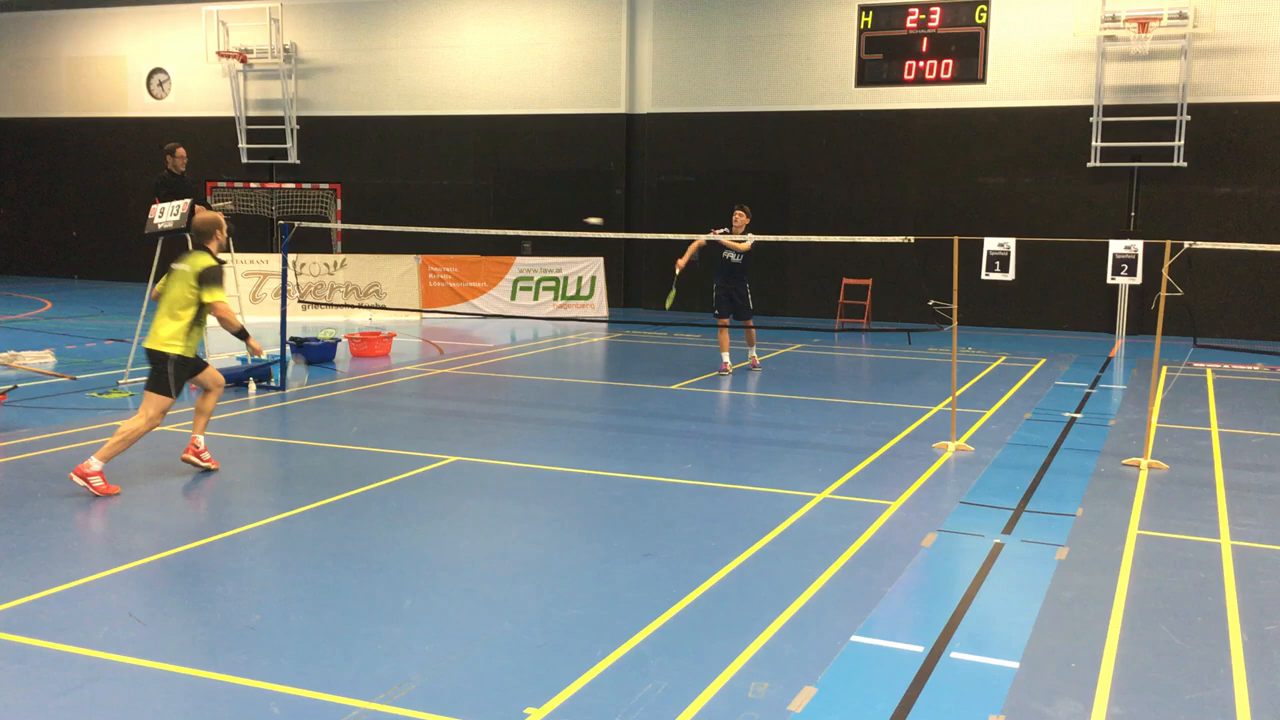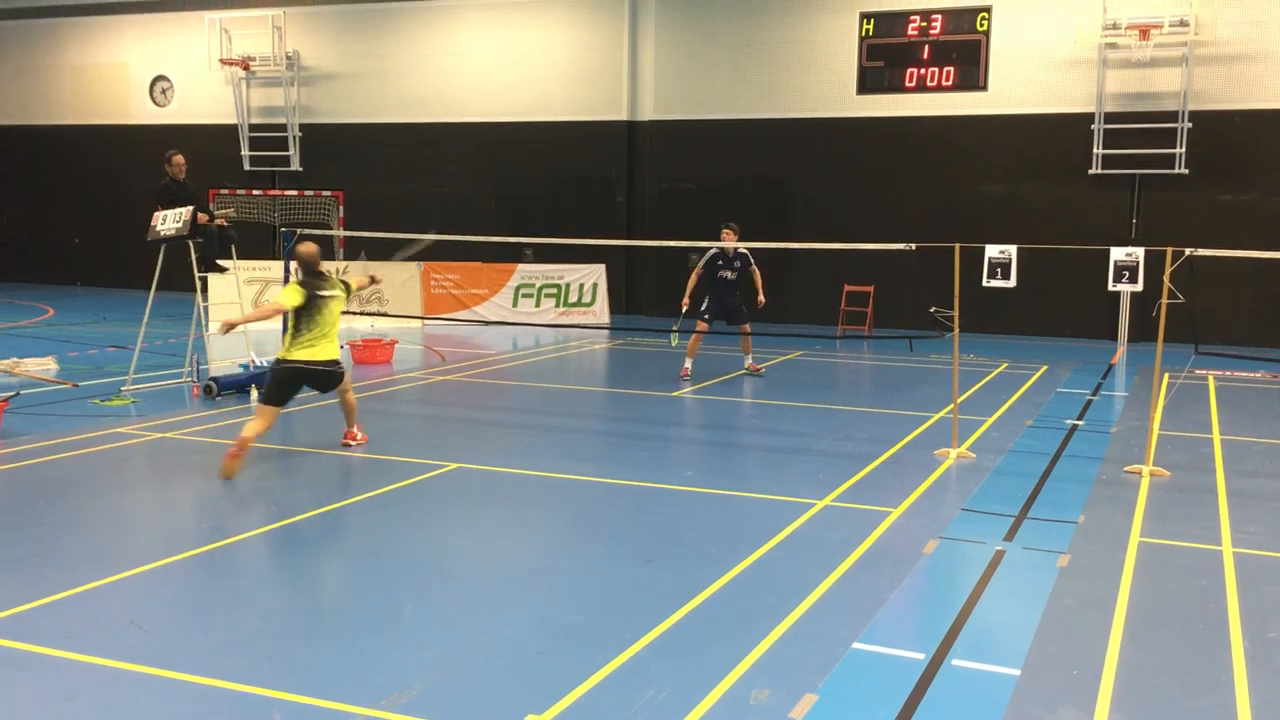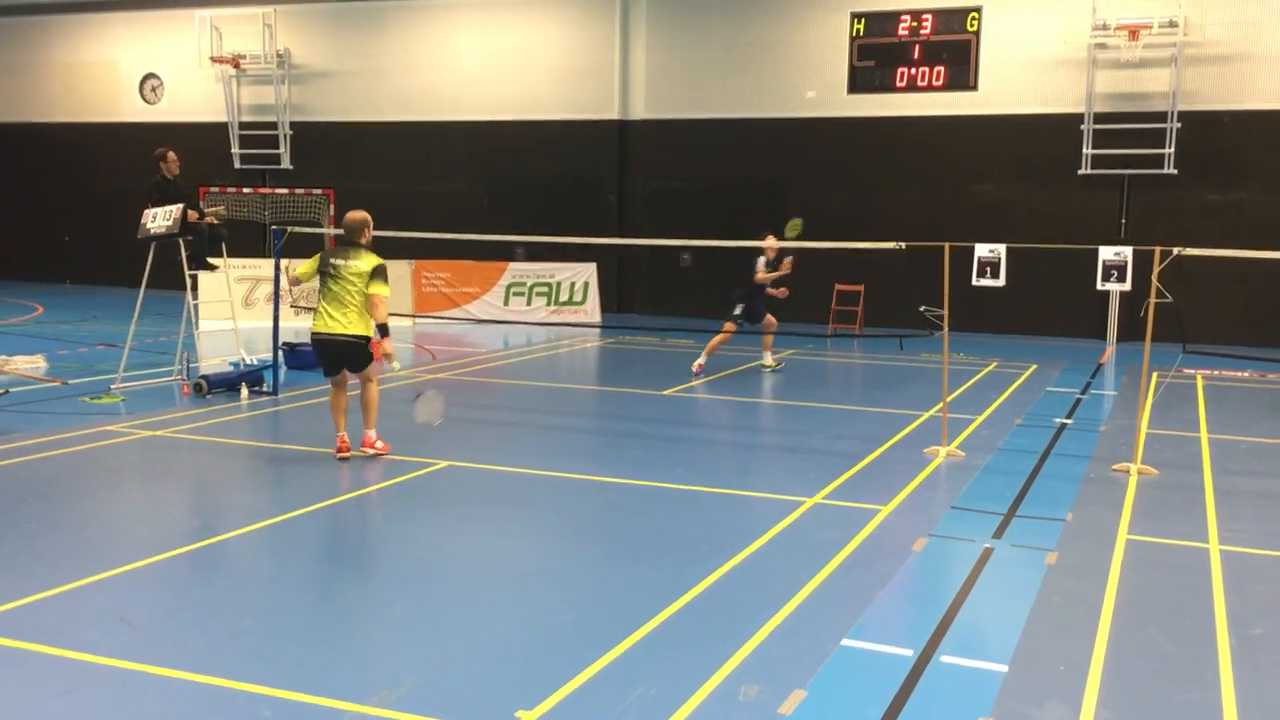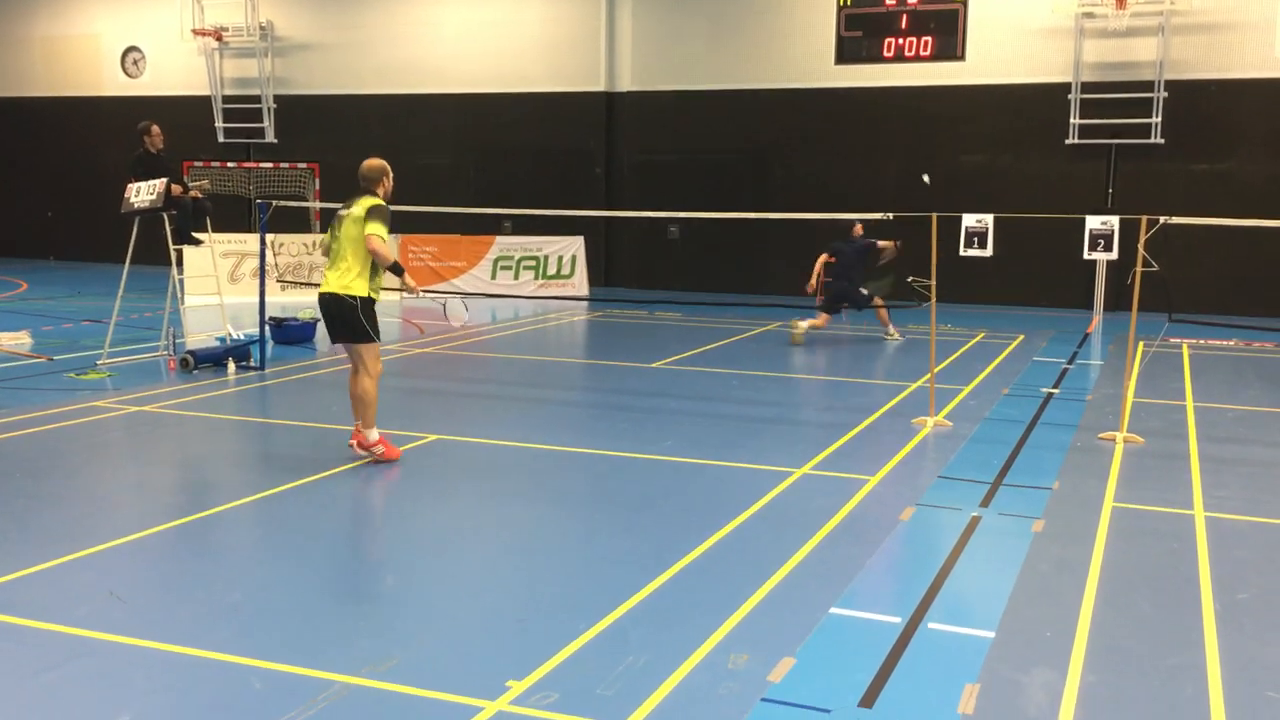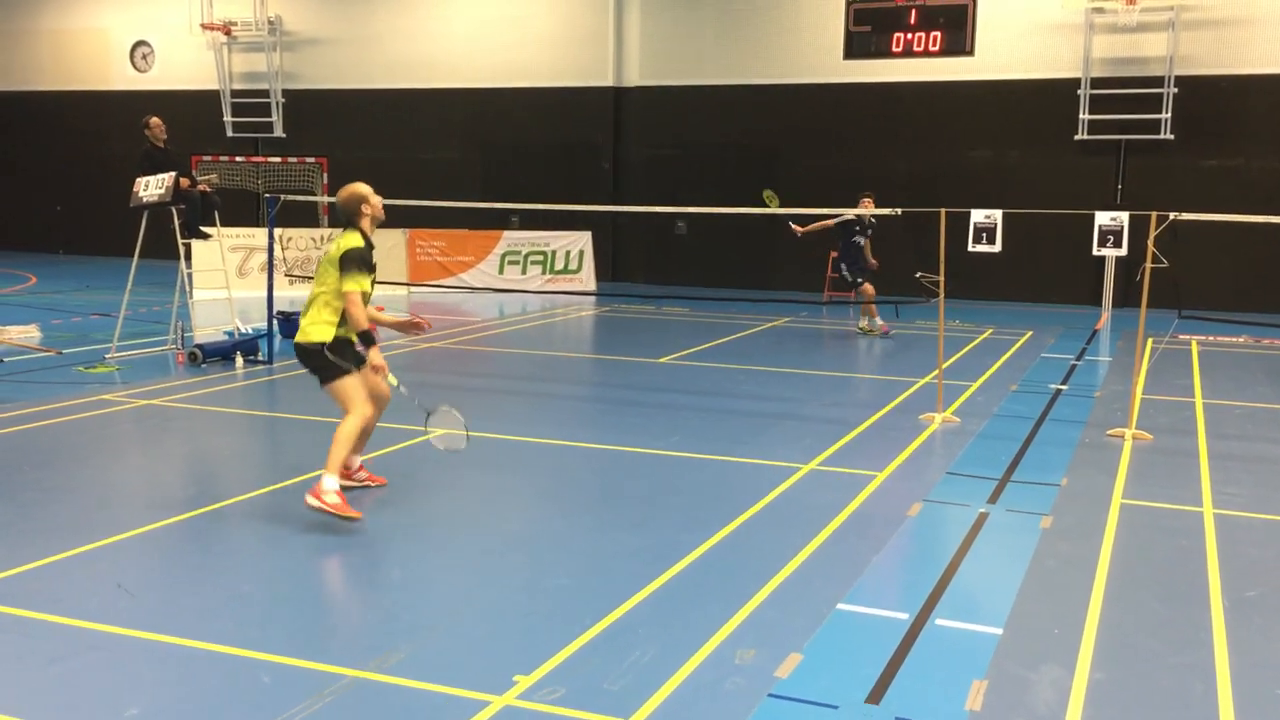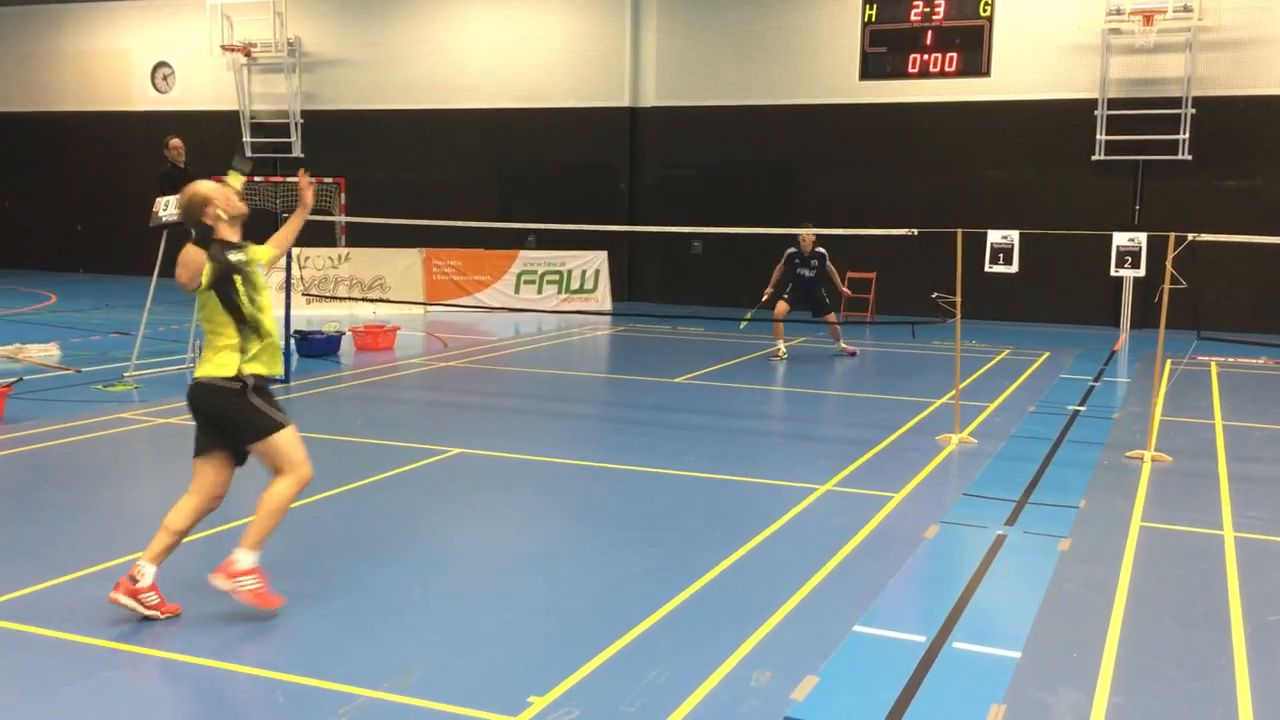
dt=0.5s
person 1, frame 1
left shoulder: (181, 261)
right shoulder: (209, 266)
left elbow: (157, 293)
right elbow: (220, 312)
right wrist: (247, 338)
left hip: (164, 346)
right hip: (171, 350)
left knee: (215, 383)
right knee: (151, 416)
left ankle: (196, 447)
right ankle: (91, 468)
person 1, frame 2
left shoulder: (301, 287)
right shoulder: (339, 286)
left elbow: (277, 307)
right elbow: (356, 284)
left wrist: (238, 320)
right wrist: (371, 279)
left hip: (290, 362)
right hip: (325, 363)
left knee: (262, 420)
right knee: (345, 388)
left ankle: (242, 442)
right ankle: (352, 432)
person 1, frame 3
left shoulder: (326, 256)
right shoulder: (375, 264)
left elbow: (294, 278)
right elbow: (377, 302)
right wrist: (385, 337)
left hip: (320, 335)
right hip: (353, 338)
left knee: (338, 385)
right knee: (368, 381)
left ankle: (342, 441)
right ankle: (371, 437)
person 1, frame 4
left shoulder: (346, 209)
right shoulder: (377, 207)
left elbow: (327, 249)
right elbow: (374, 244)
right wrist: (402, 274)
left hip: (330, 294)
right hip: (353, 296)
left knee: (360, 366)
right knee: (371, 370)
left ankle: (362, 433)
right ankle: (369, 438)
person 1, frame 5
left shoulder: (350, 244)
right shoulder: (357, 249)
right elbow: (353, 303)
left wrist: (393, 323)
right wrist: (371, 348)
left hip: (334, 339)
right hip: (321, 342)
left knee: (381, 394)
right knee: (360, 411)
left ankle: (351, 468)
right ankle: (326, 491)
person 1, frame 6
left shoulder: (239, 253)
right shoulder: (218, 256)
left elbow: (271, 252)
right elbow: (187, 278)
left wrist: (303, 209)
right wrist: (201, 243)
left hip: (215, 389)
right hip: (236, 386)
left knee: (205, 494)
right knee: (295, 472)
left ankle: (139, 581)
right ankle: (240, 566)
